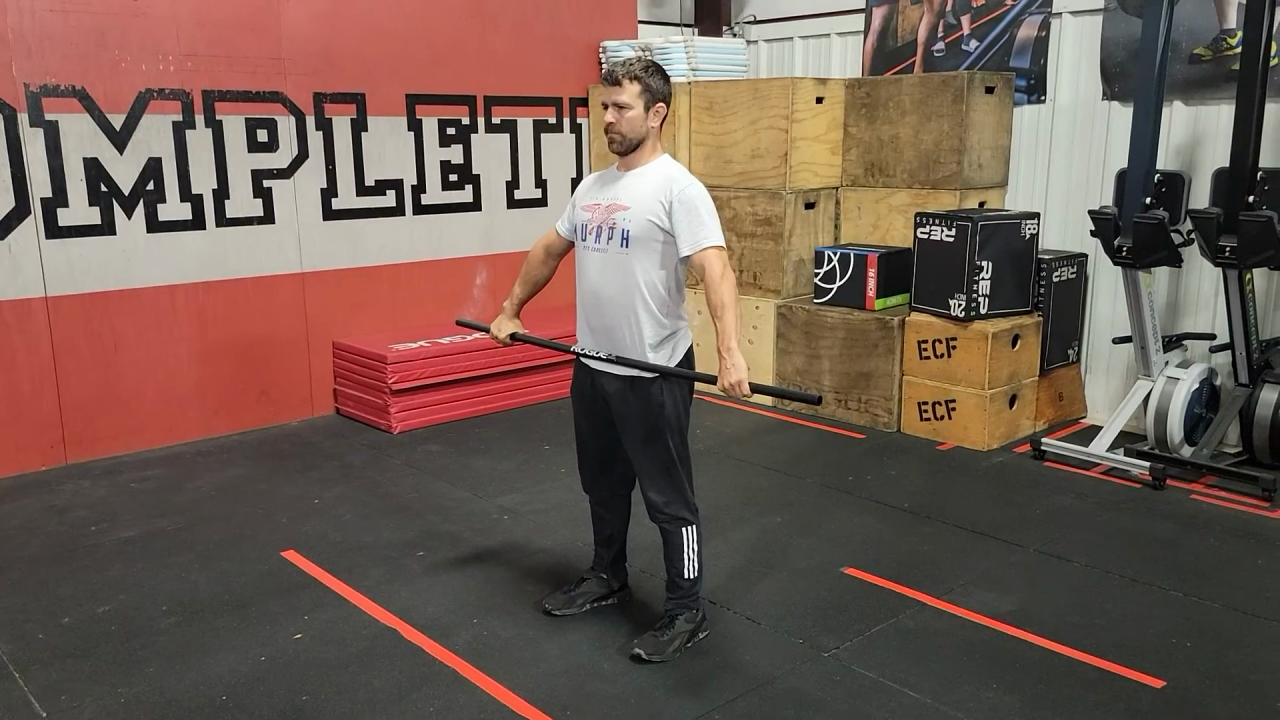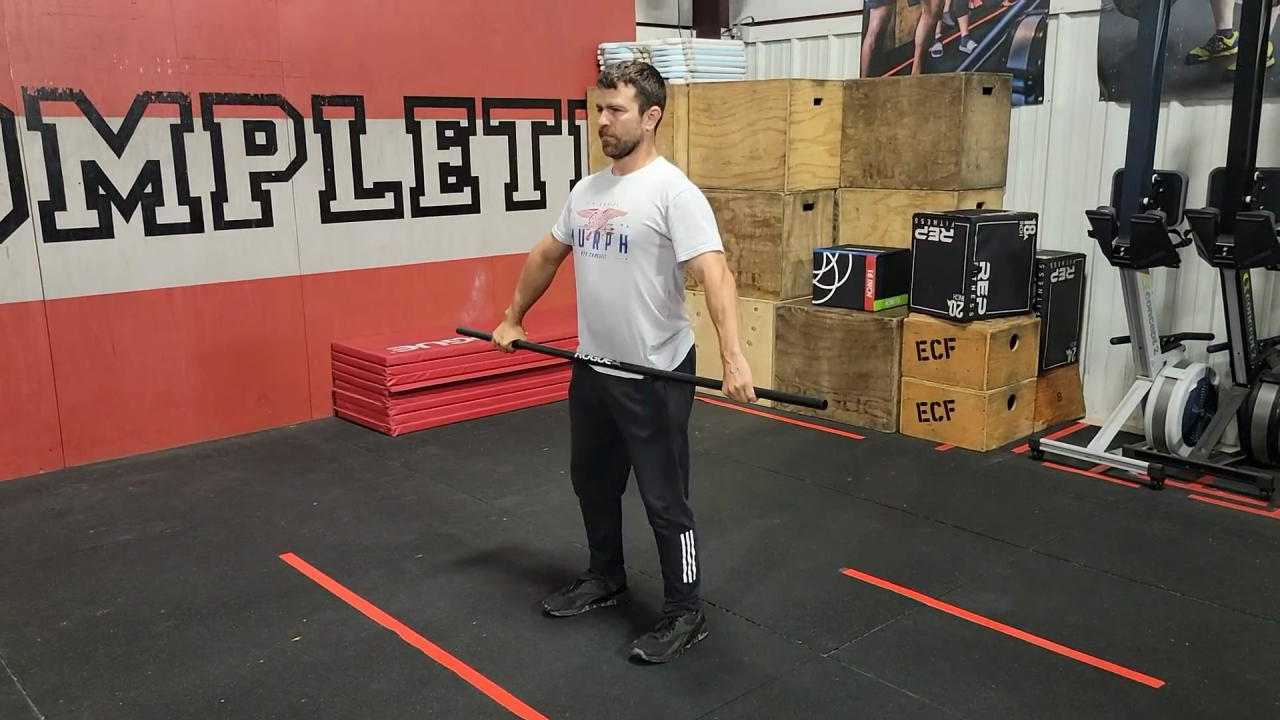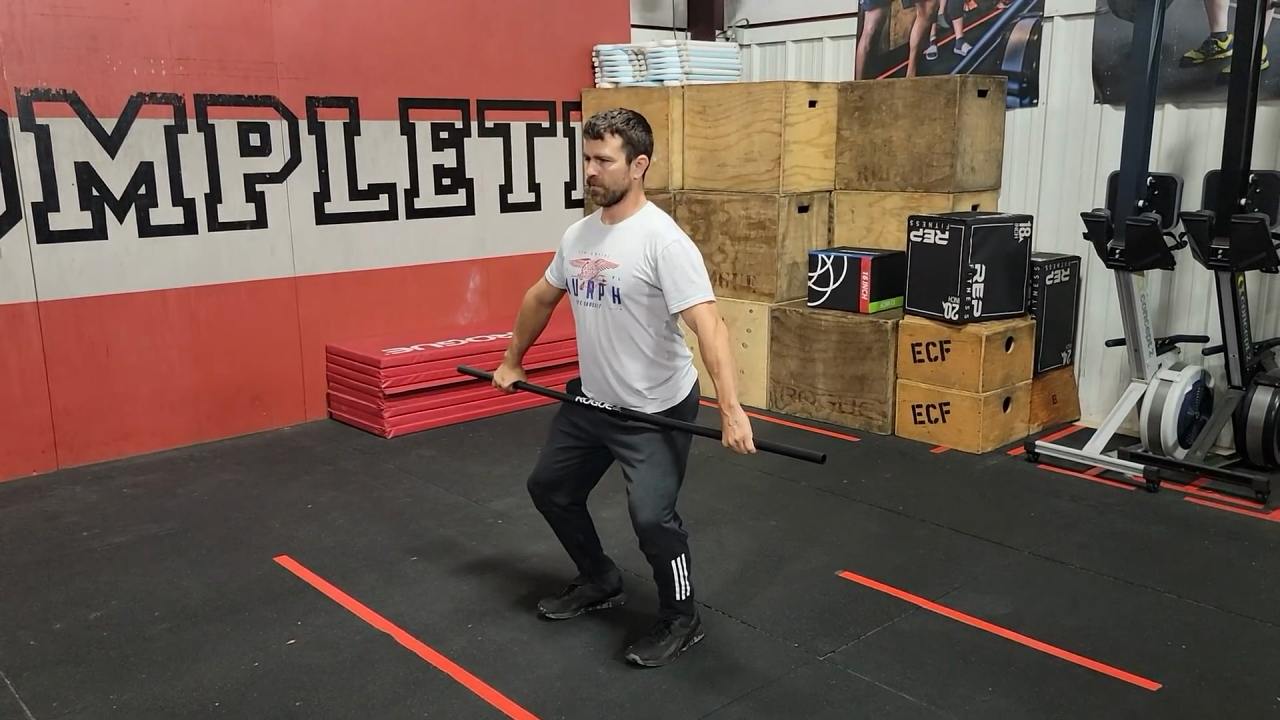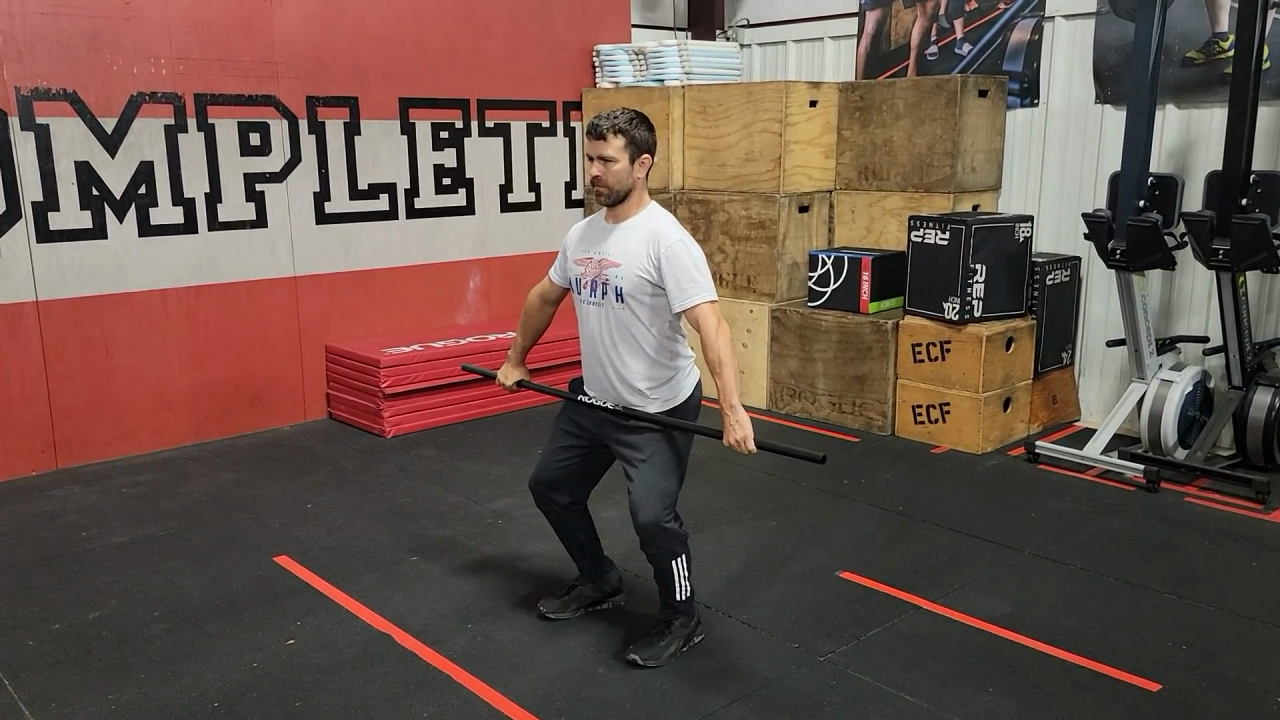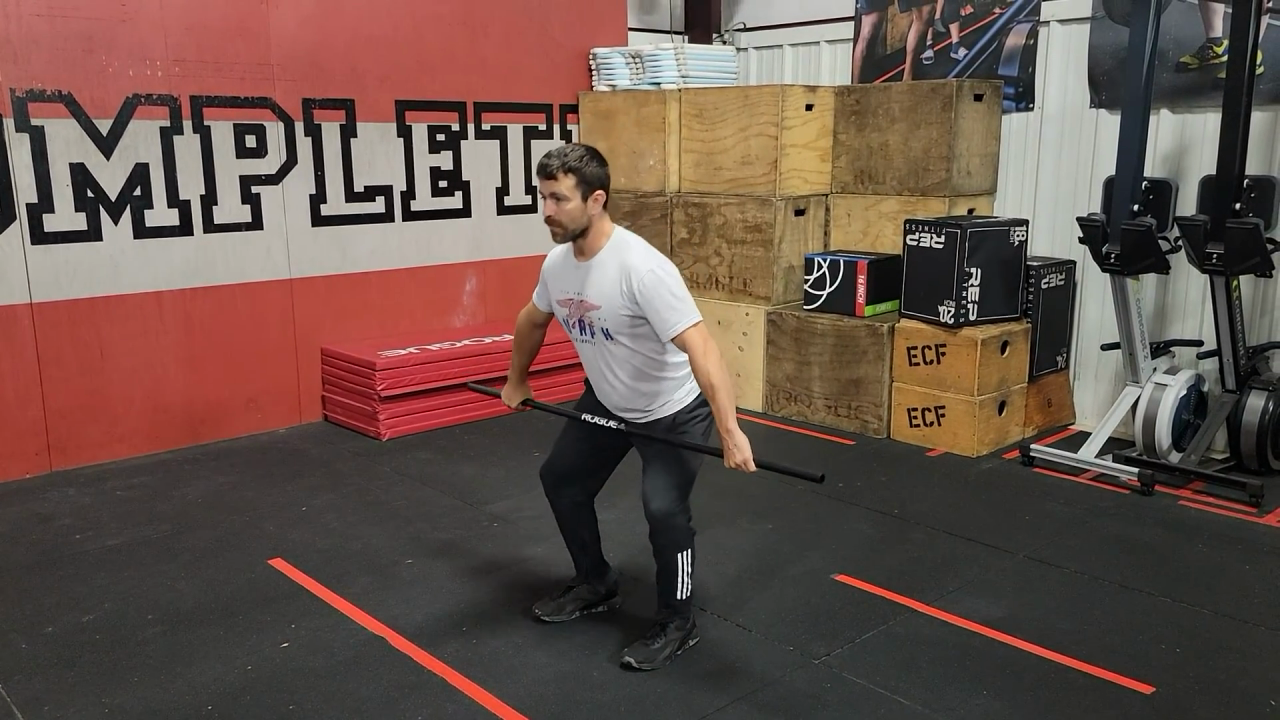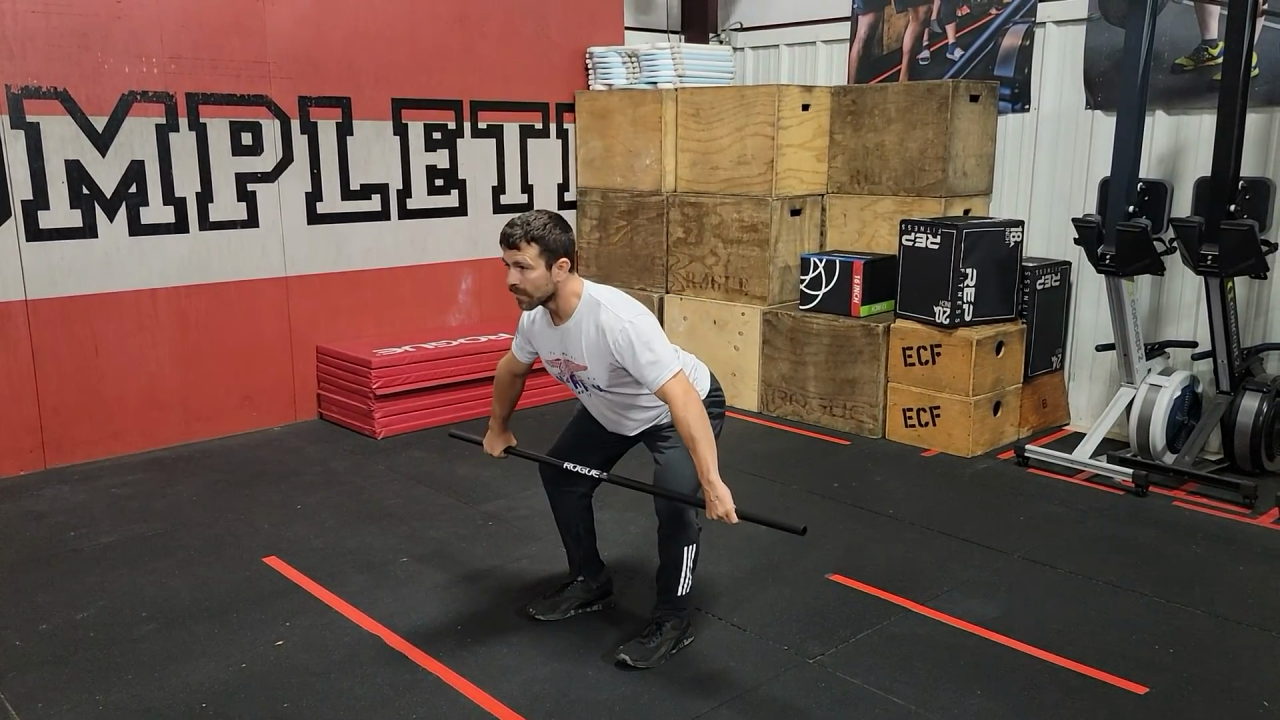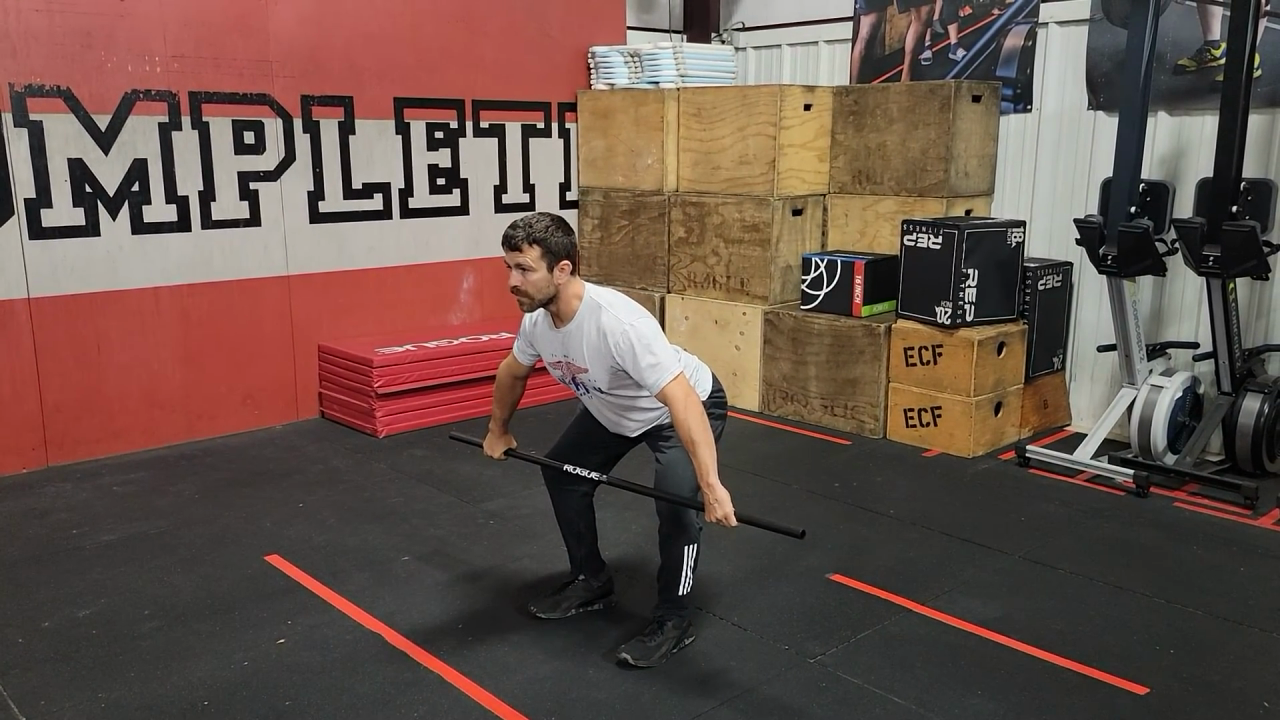
dt=0.7s
person 1, frame 1
left shoulder: (677, 188)
right shoulder: (592, 188)
left elbow: (715, 269)
right elbow: (548, 250)
left wrist: (730, 352)
right wrist: (511, 310)
left hip: (652, 373)
right hip: (592, 366)
left knee: (667, 498)
right knee: (601, 483)
left ankle: (685, 612)
right ankle: (607, 576)
person 1, frame 2
left shoulder: (672, 191)
right shoulder: (586, 191)
left elbow: (713, 273)
right elbow: (545, 256)
left wrist: (732, 357)
right wrist: (512, 318)
left hip: (654, 375)
right hip: (594, 368)
left knee: (663, 496)
right knee: (591, 480)
left ankle: (685, 613)
right ankle: (606, 577)
person 1, frame 3
left shoulder: (663, 240)
right shoulder: (578, 235)
left elbow: (707, 324)
right elbow: (540, 298)
left wrist: (731, 410)
right wrist: (512, 360)
left hip: (656, 409)
right hip: (591, 399)
left knee: (652, 516)
right knee: (549, 487)
left ankle: (681, 619)
right ankle: (600, 582)
person 1, frame 4
left shoulder: (666, 239)
right shoulder: (581, 234)
left elbow: (709, 323)
right elbow: (544, 296)
left wrist: (732, 409)
right wrist: (515, 359)
left hip: (657, 410)
right hip: (592, 399)
left knee: (652, 516)
right knee: (550, 486)
left ankle: (681, 620)
right ankle: (599, 581)
person 1, frame 5
left shoulder: (640, 267)
right shoulder: (558, 263)
left elbow: (700, 346)
right elbow: (532, 320)
left wrist: (729, 431)
right wrist: (516, 380)
left hip: (672, 410)
right hip: (605, 403)
left knee: (664, 508)
right knee: (561, 479)
left ankle: (676, 623)
right ankle: (595, 584)
person 1, frame 6
left shoulder: (617, 319)
right shoulder: (534, 318)
left elbow: (682, 399)
right elbow: (511, 370)
left wrist: (711, 483)
right wrist: (498, 428)
left hip: (683, 406)
left knee: (675, 498)
right knee: (561, 474)
left ankle: (672, 619)
right ankle: (589, 582)
person 1, frame 7
left shoulder: (618, 322)
right shoulder: (536, 321)
left elbow: (682, 401)
right elbow: (513, 372)
left wrist: (710, 485)
right wrist: (498, 430)
left hip: (686, 406)
left knee: (676, 499)
right knee: (562, 473)
left ankle: (673, 619)
right ankle: (590, 580)
